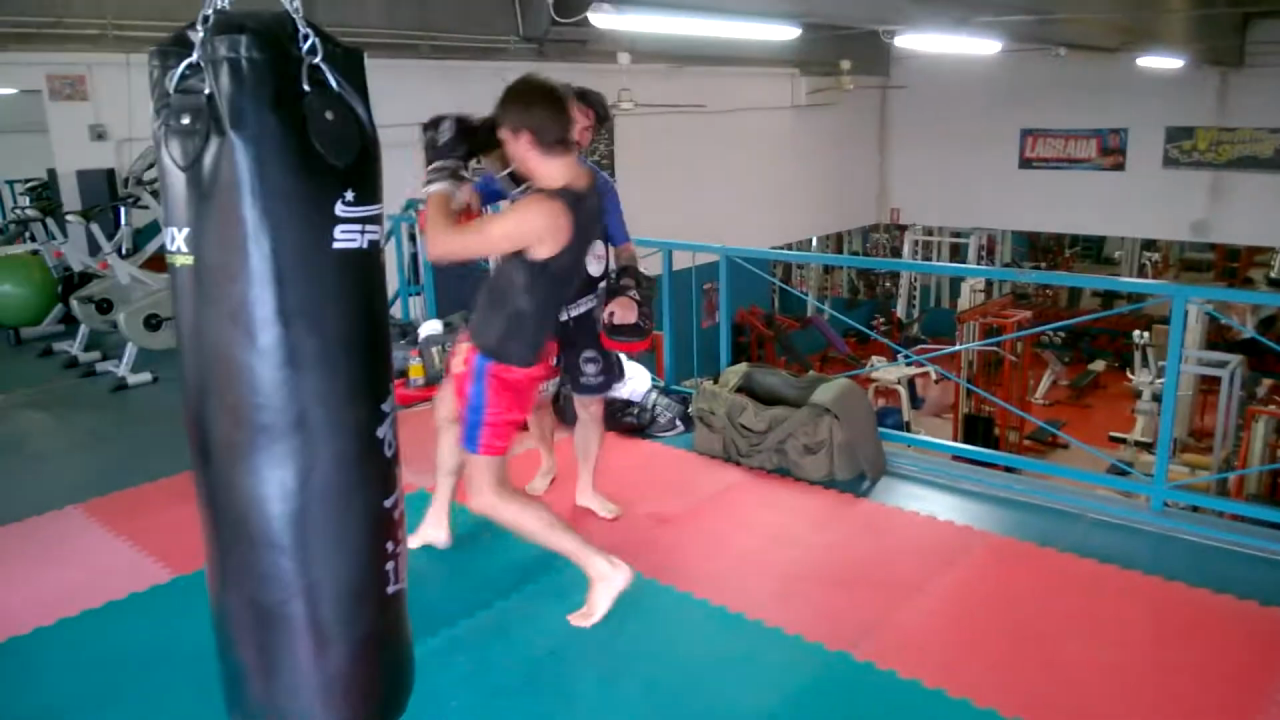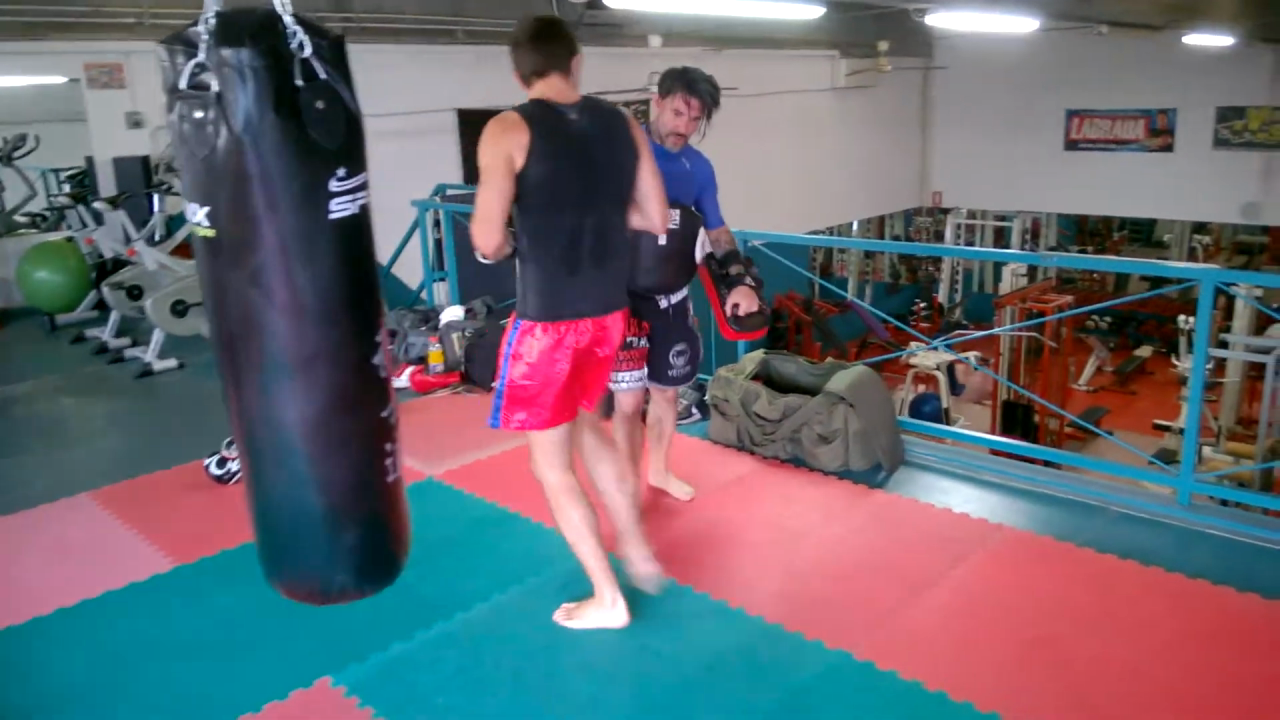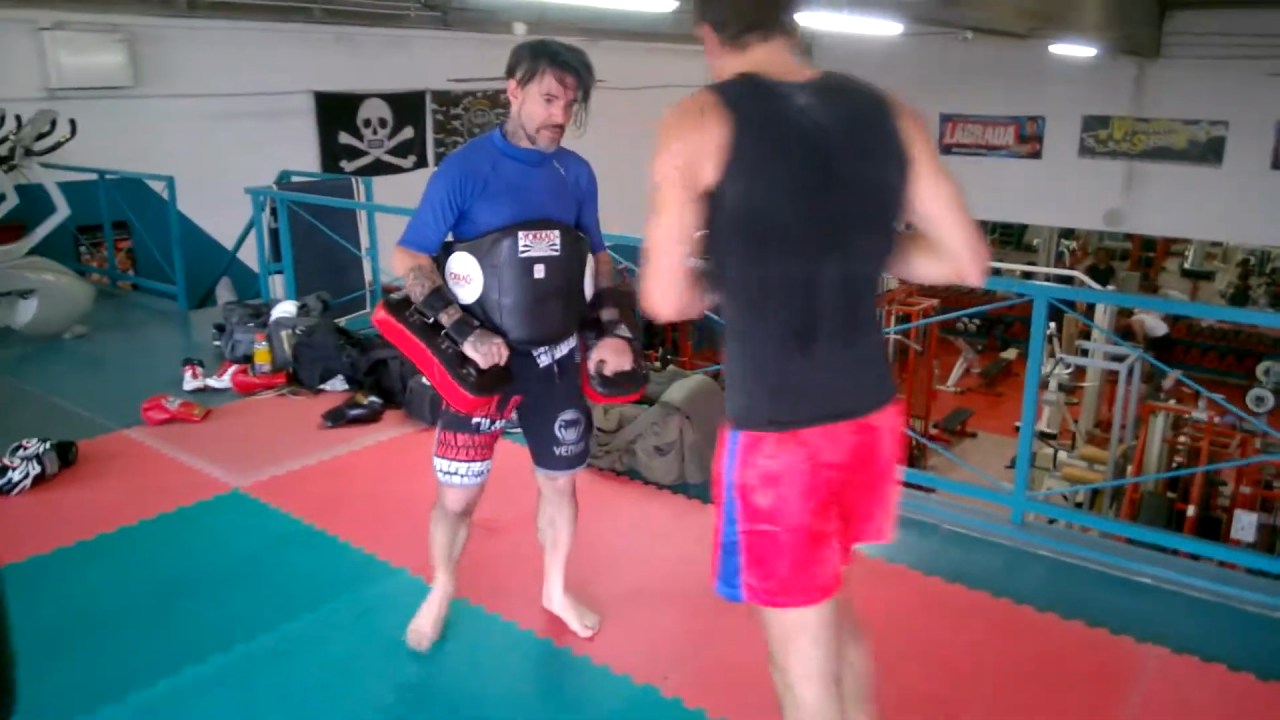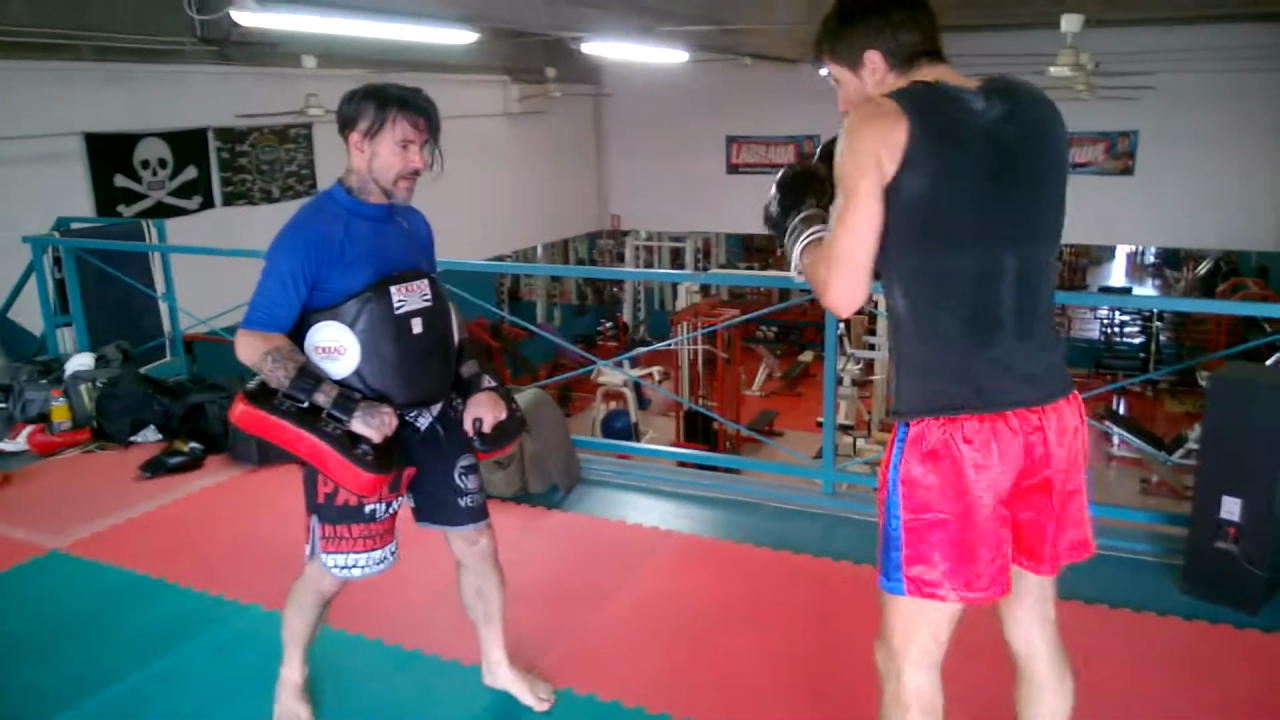
dt=1s
person 1, frame 1
left shoulder: (542, 214)
right shoulder: (585, 187)
left elbow: (439, 247)
left wrist: (441, 169)
left hip: (502, 358)
right hip: (498, 337)
left knee: (489, 492)
right knee: (448, 413)
left ankle: (603, 570)
right ankle: (437, 522)
person 1, frame 2
left shoulder: (508, 131)
right shoulder: (623, 124)
left elbow: (487, 243)
right elbow: (655, 221)
left wrist: (506, 238)
left hip: (545, 322)
right hip: (609, 315)
left knee: (553, 466)
right knee: (587, 430)
left ankle: (607, 599)
right ankle: (636, 547)
person 1, frame 3
left shoulder: (700, 123)
right shoulder: (888, 116)
left elbow: (665, 300)
right elbow: (968, 264)
left hip: (774, 433)
right hip: (871, 417)
right knee: (827, 616)
person 1, frame 4
left shoulder: (878, 123)
right shoulder: (1038, 112)
left elbow: (843, 293)
left wrist: (800, 222)
left hip: (946, 429)
right hip: (1048, 416)
left knee: (908, 659)
right knee: (1035, 634)
person 2, frame 1
left shoulder: (599, 186)
left elbow: (623, 249)
left wrist: (627, 295)
left hip: (582, 313)
left knee: (592, 407)
right knee: (537, 401)
left ankle: (586, 488)
right ankle: (547, 465)
person 2, frame 2
left shoulder: (698, 167)
left elbow: (717, 231)
left wrist: (741, 281)
left hip: (672, 297)
right hip: (624, 296)
left knee: (666, 393)
right knee: (629, 401)
left ankle: (659, 470)
right ankle: (630, 483)
person 2, frame 3
left shoulder: (577, 173)
right shoulder: (465, 168)
left elbow: (596, 259)
right elbow: (408, 258)
left wrist: (611, 330)
right wrist: (463, 332)
left hip: (555, 354)
right hip: (486, 355)
left knee: (560, 484)
right knee: (457, 498)
left ankle: (555, 591)
right ankle: (441, 585)
person 2, frame 4
left shoulder: (414, 225)
right shoulder: (310, 233)
right elbow: (252, 342)
left wrist: (475, 385)
right wrist: (344, 409)
left hip: (428, 414)
right hip: (354, 431)
left knee: (476, 541)
right knee: (331, 570)
left ankle: (496, 664)
